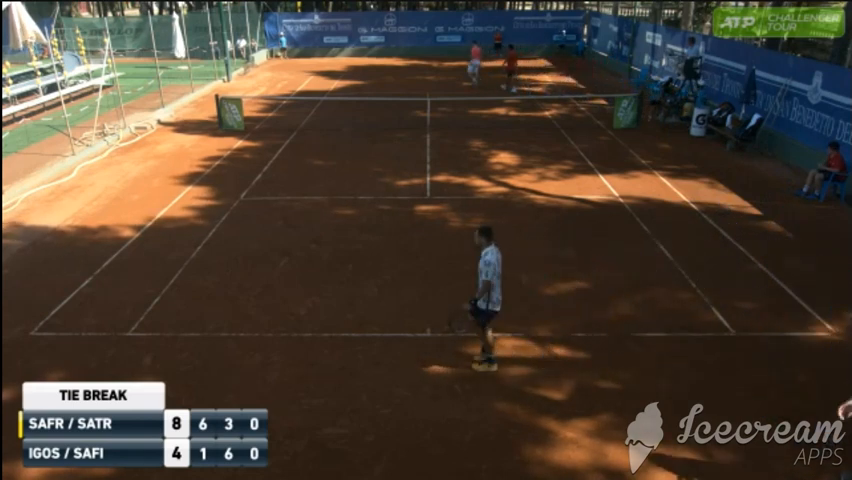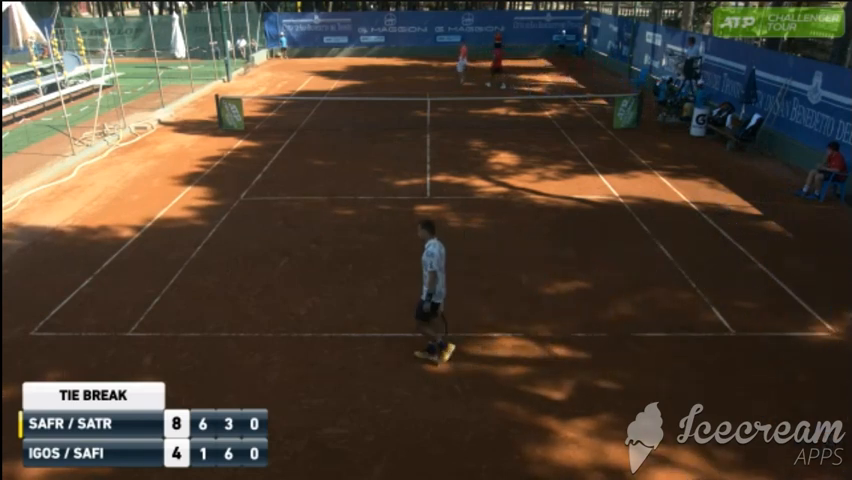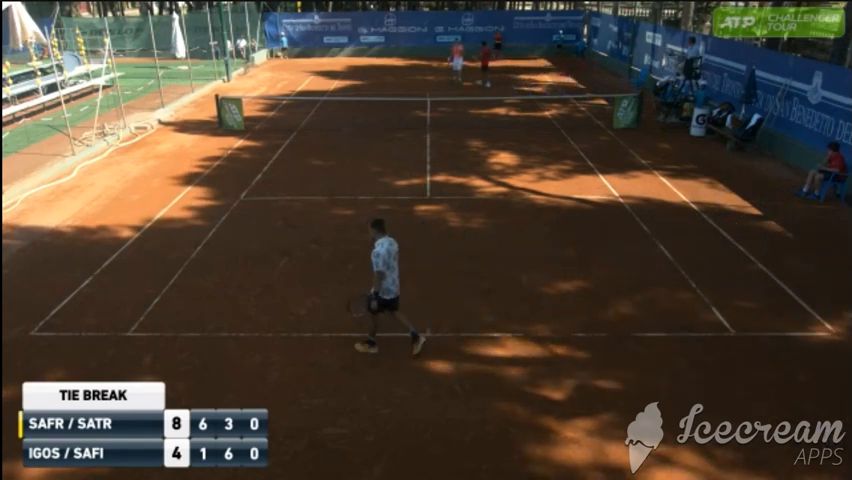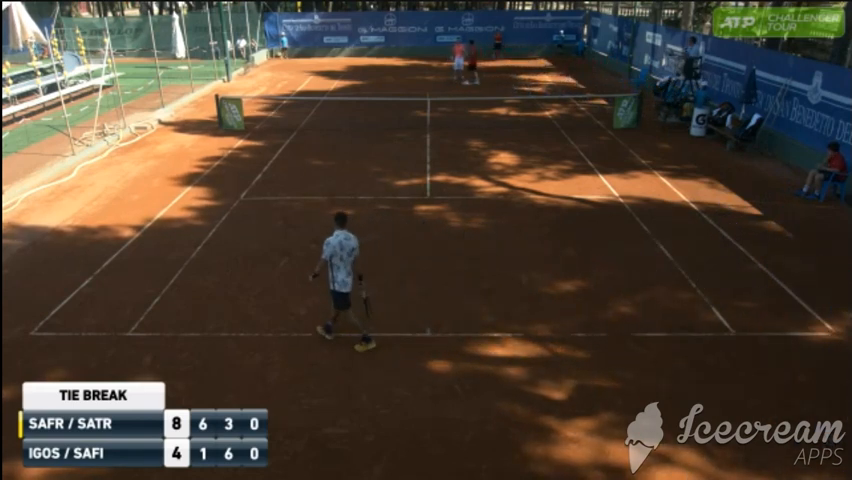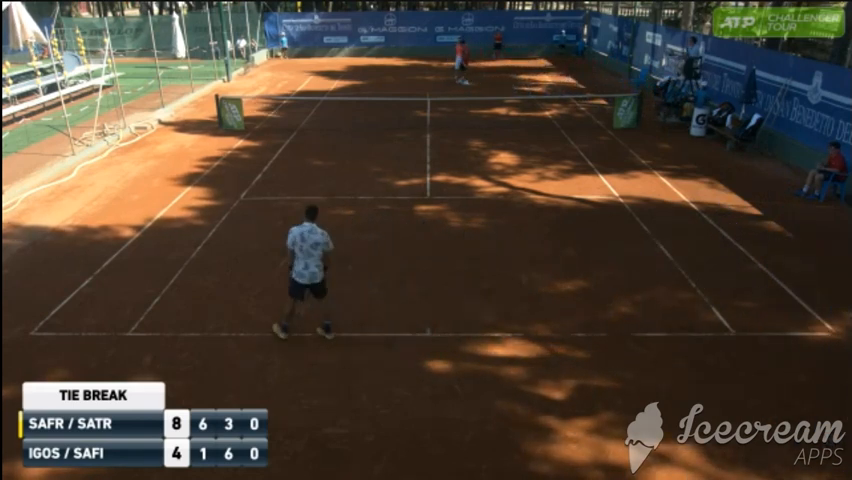
dt=0.5s
person 1, frame 1
left shoulder: (488, 259)
right shoulder: (494, 251)
left elbow: (486, 285)
left wrist: (472, 302)
left hip: (487, 301)
right hip: (488, 299)
left knee: (484, 329)
right knee: (476, 321)
left ankle: (490, 361)
right ankle: (486, 352)
person 1, frame 2
left shoulder: (430, 251)
right shoulder: (438, 245)
left elbow: (432, 277)
left wrist: (428, 299)
left hip: (431, 295)
right hip: (439, 293)
left knee: (421, 325)
right knee: (429, 321)
left ankle: (445, 345)
right ankle: (432, 351)
person 1, frame 3
left shoulder: (378, 251)
right shoulder: (392, 242)
left elbow: (378, 275)
left wrist: (373, 297)
left hip: (383, 290)
right hip: (394, 286)
left knee: (373, 315)
right knee: (394, 312)
left ankle: (371, 344)
right ankle: (416, 336)
person 1, frame 4
left shoulder: (330, 241)
right shoulder: (353, 239)
left elbow: (323, 261)
right elbow: (355, 260)
left wrist: (314, 274)
right wrist: (359, 276)
left hip: (338, 283)
right hip: (347, 280)
left knee: (347, 312)
right knee: (338, 307)
left ankle: (367, 340)
right ankle: (328, 329)
person 1, frame 5
left shoulder: (294, 231)
right shoulder: (323, 234)
left elbow: (290, 252)
right elbow: (326, 254)
left wrist: (291, 267)
right wrist: (325, 268)
left hip: (299, 274)
right hip: (317, 274)
left knee: (294, 301)
right knee: (322, 301)
left ankle: (284, 328)
right ankle: (327, 329)
